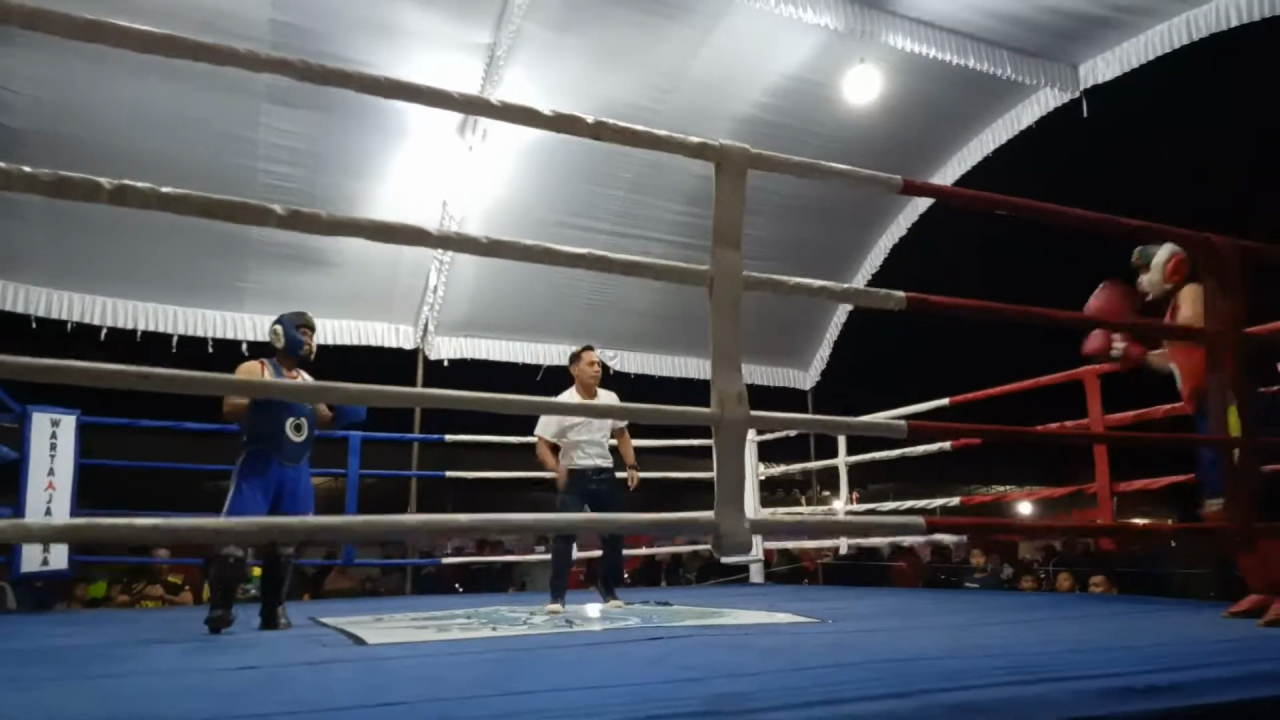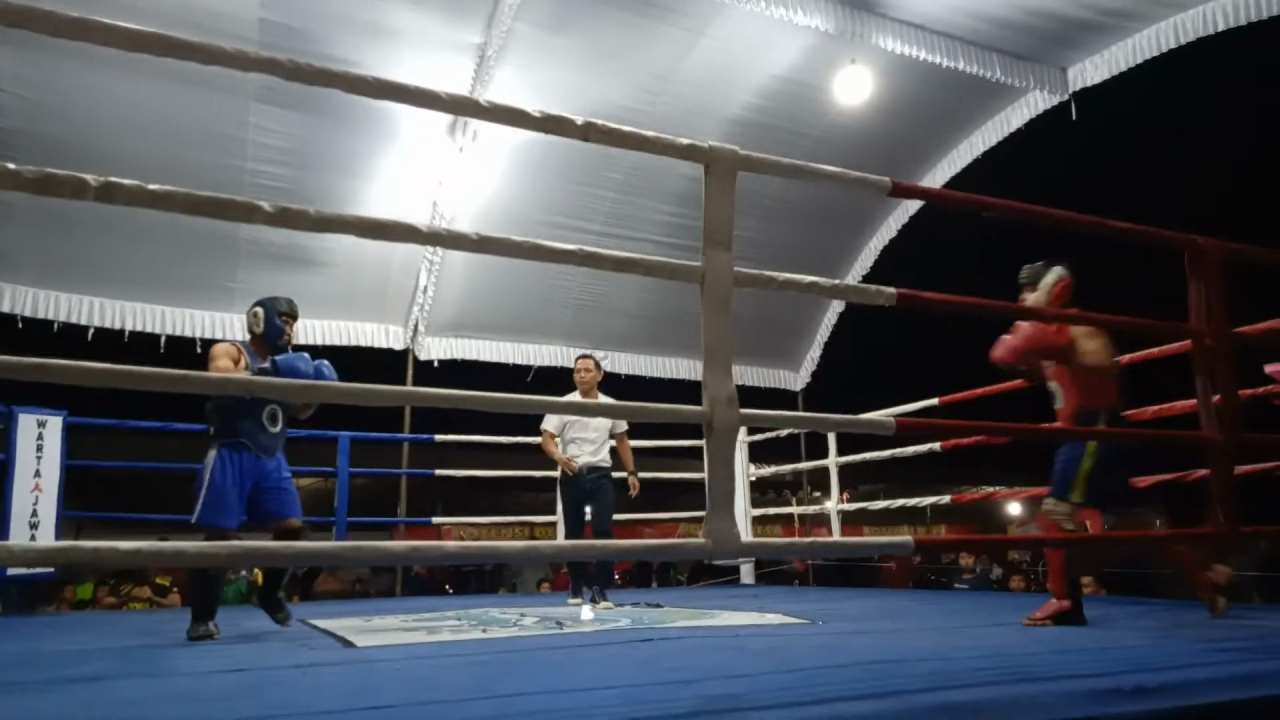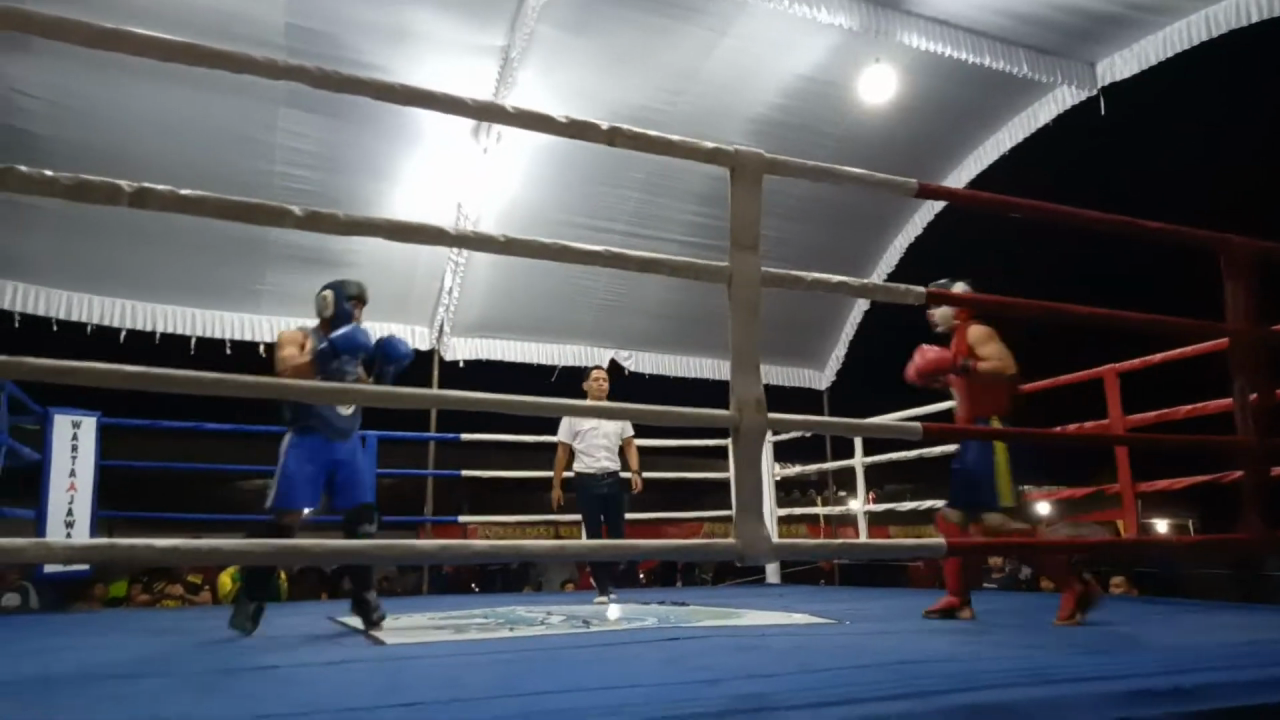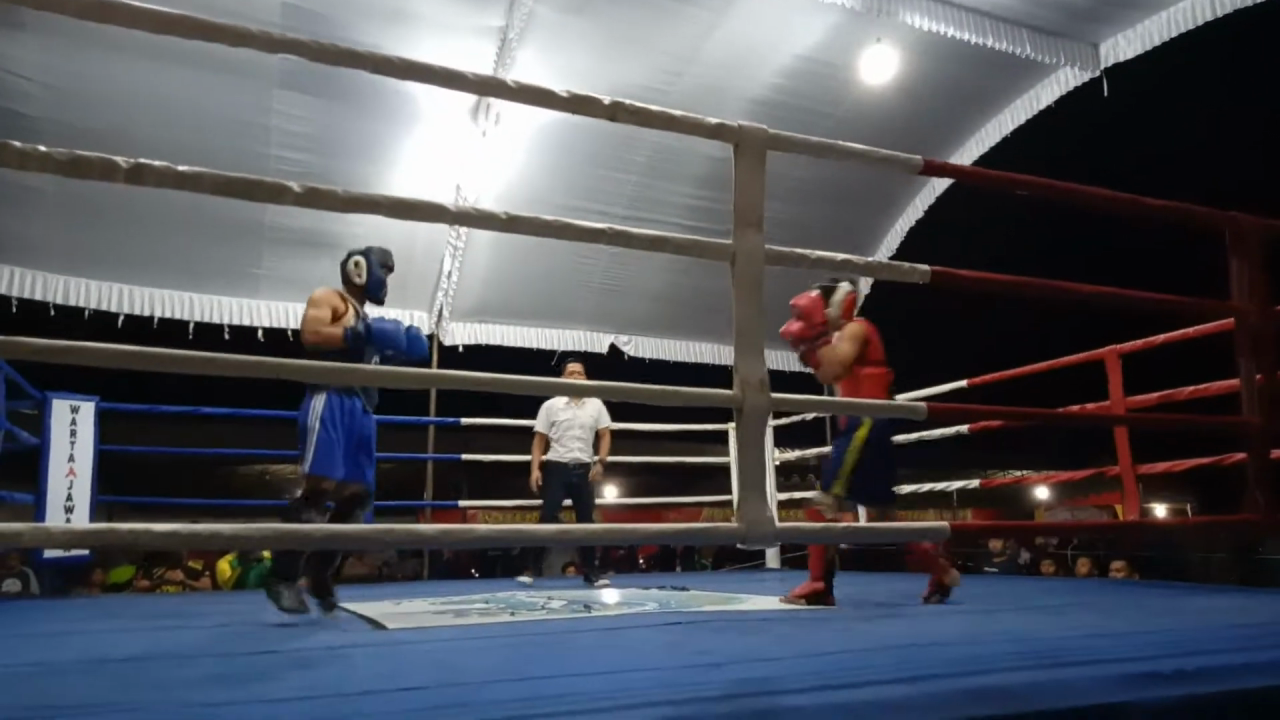
dt=0.5s
person 1, frame 1
left shoulder: (1190, 294)
right shoulder: (1178, 306)
left elbow: (1193, 327)
right elbow: (1176, 361)
left hip: (1224, 406)
right hip: (1210, 412)
left knee: (1227, 504)
right knee: (1221, 506)
person 1, frame 2
left shoulder: (1077, 324)
right shoulder: (1052, 328)
left elbow: (1107, 363)
left wrist: (1059, 352)
right wrist: (1028, 364)
left hip: (1096, 427)
right hip: (1082, 430)
left knee: (1058, 509)
left ankle: (1065, 601)
person 1, frame 3
left shoulder: (976, 332)
right shoulder: (959, 340)
left elbow: (1007, 367)
left wrist: (957, 365)
right wrist: (941, 379)
left hip: (990, 432)
right hip: (975, 438)
left knee: (999, 518)
right knee: (951, 518)
left ankle: (1074, 587)
right ankle: (956, 599)
person 1, frame 4
left shoulder: (855, 329)
right shoulder: (842, 334)
left elbow: (834, 370)
right elbow: (829, 377)
left wrist: (817, 332)
right wrist: (805, 348)
left hip: (865, 424)
right hip: (864, 426)
left knee: (829, 499)
right knee: (879, 509)
left ankle: (819, 585)
right ankle: (940, 572)
person 2, frame 1
left shoulder: (308, 380)
right shoulder: (254, 370)
left elbow: (323, 419)
right elbow: (230, 408)
left wrist: (343, 414)
right wrist: (264, 401)
left hip: (296, 468)
right hip: (259, 464)
left knee: (284, 539)
left ankle: (272, 610)
right ankle: (220, 607)
person 2, frame 2
left shoulder: (281, 362)
right shoulder: (228, 352)
left elbow: (299, 412)
right wrist: (268, 372)
left hip: (271, 459)
right hip: (232, 456)
left knee: (292, 527)
right knee: (219, 536)
left ankle: (271, 594)
right ankle: (203, 618)
person 2, frame 3
left shoulder: (351, 349)
right shoulder: (297, 339)
right elbow: (286, 373)
left wrist: (385, 371)
right wrist: (327, 353)
left hip: (347, 444)
right hip: (307, 442)
left knee: (363, 515)
right knee: (286, 520)
left ankle: (364, 595)
right ankle: (251, 600)
person 2, frame 4
left shoulder: (363, 316)
right shoulder: (328, 299)
right elbow: (311, 334)
left wrist: (397, 353)
right wrist: (361, 333)
left hip: (360, 410)
right hip: (331, 403)
left knee: (355, 496)
right knee: (319, 488)
left ankle: (321, 575)
right ankle: (282, 579)
person 3, frame 1
left shoulder: (611, 399)
left elbow: (622, 435)
right elbow: (542, 445)
left wrist: (631, 466)
right wrist: (555, 467)
left hip: (604, 476)
right hip: (573, 478)
left knee: (614, 536)
right knee: (565, 532)
left ankle: (607, 586)
right ankle: (557, 596)
person 3, frame 2
left shoulder: (612, 406)
left elbow: (622, 441)
right elbow: (547, 439)
left wrist: (632, 473)
right wrist: (559, 456)
left hip: (601, 474)
right hip: (572, 476)
left knee: (603, 530)
right knee: (574, 533)
left ankle: (600, 592)
right ankle: (577, 588)
person 3, frame 3
right shoulder: (574, 415)
left elbow: (629, 445)
right elbow: (562, 452)
left wrist: (635, 472)
right wrist: (556, 485)
left hip: (613, 479)
right hip: (586, 480)
left knee: (616, 532)
right knee: (594, 535)
left ankle: (605, 579)
right ankle: (602, 588)
person 3, frame 4
left shoulder: (596, 405)
right shoulder: (550, 406)
left elbow: (605, 436)
right elbow: (539, 440)
left wrist: (600, 463)
right wrist: (534, 469)
left hip: (584, 469)
right hip: (557, 468)
left knee: (586, 522)
right knee: (548, 516)
left ankle: (590, 573)
right ankle: (533, 570)
